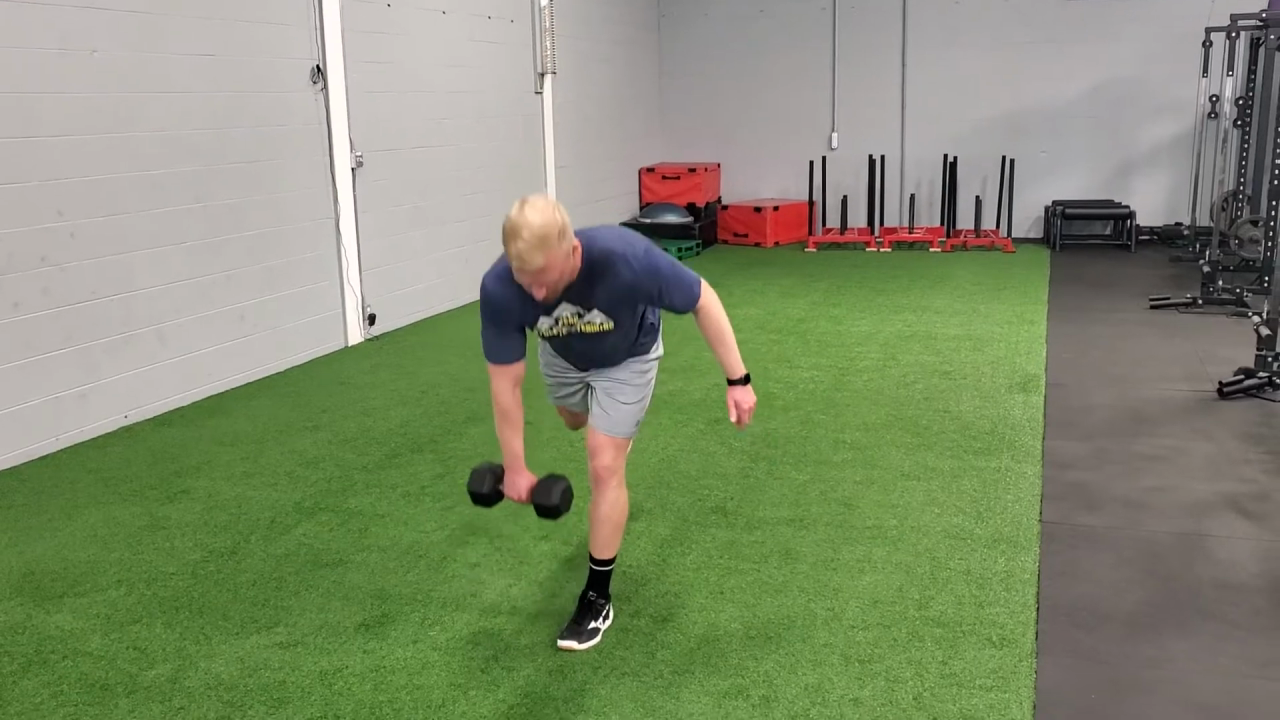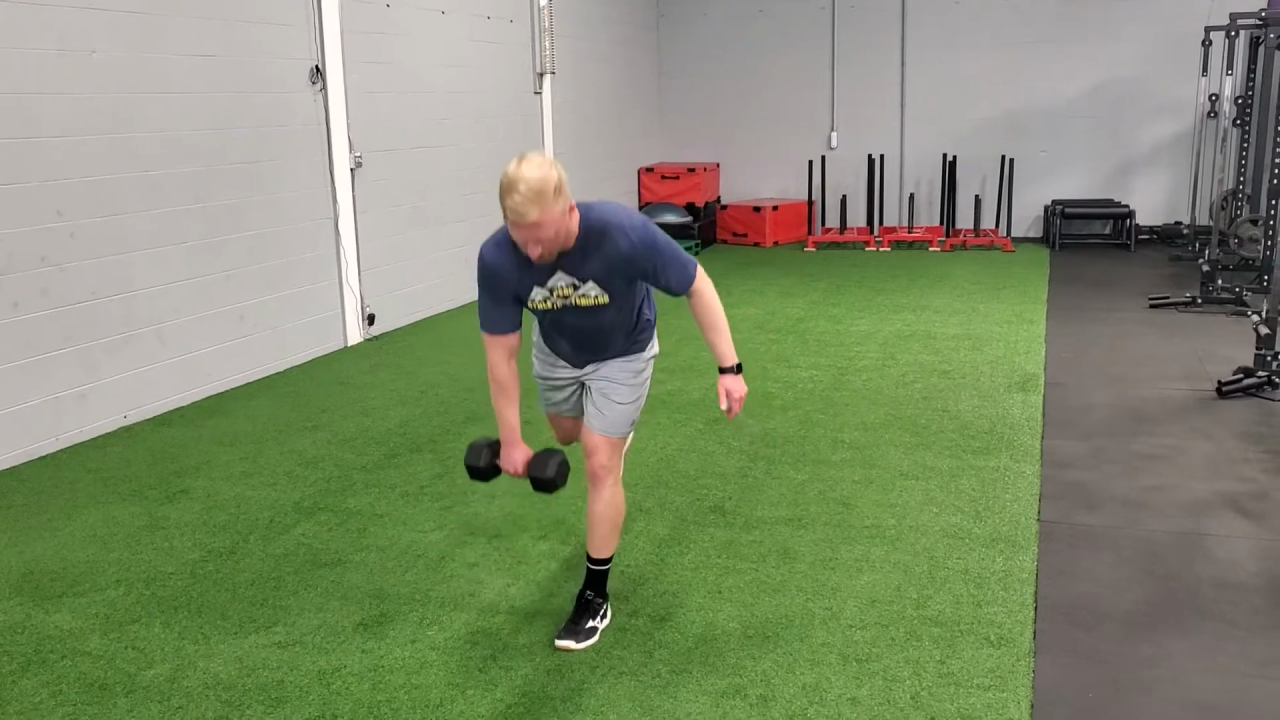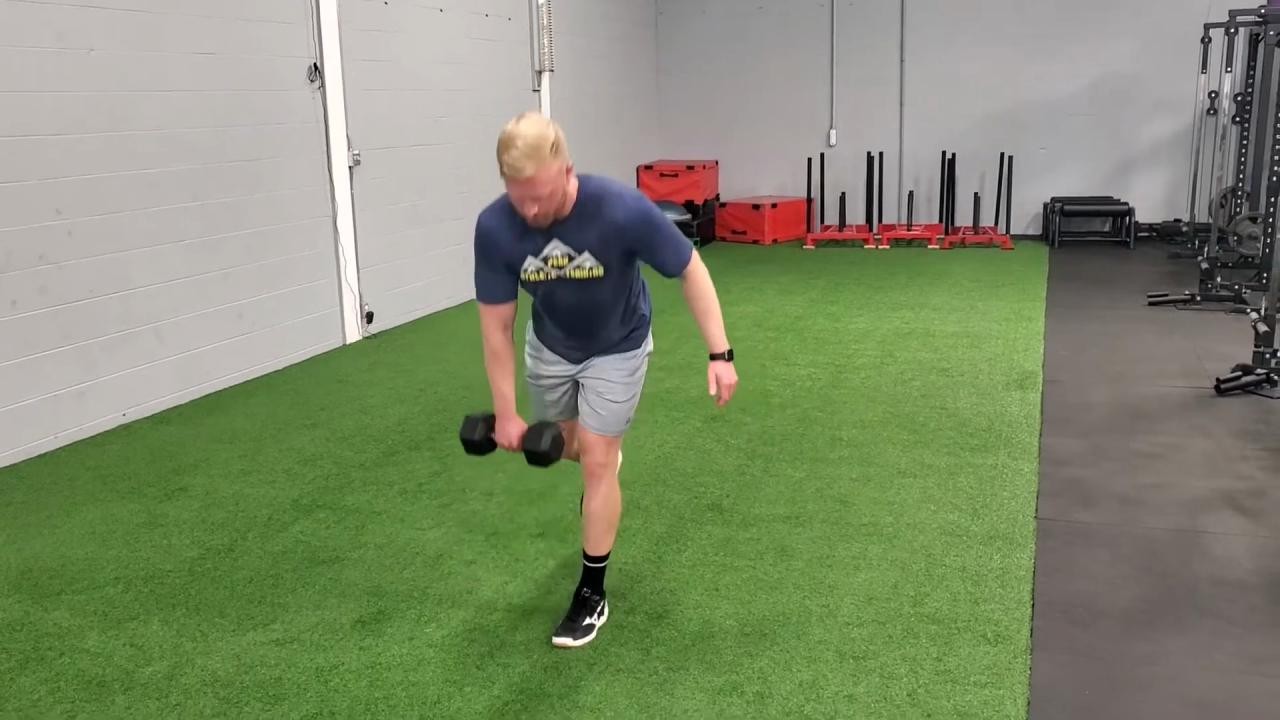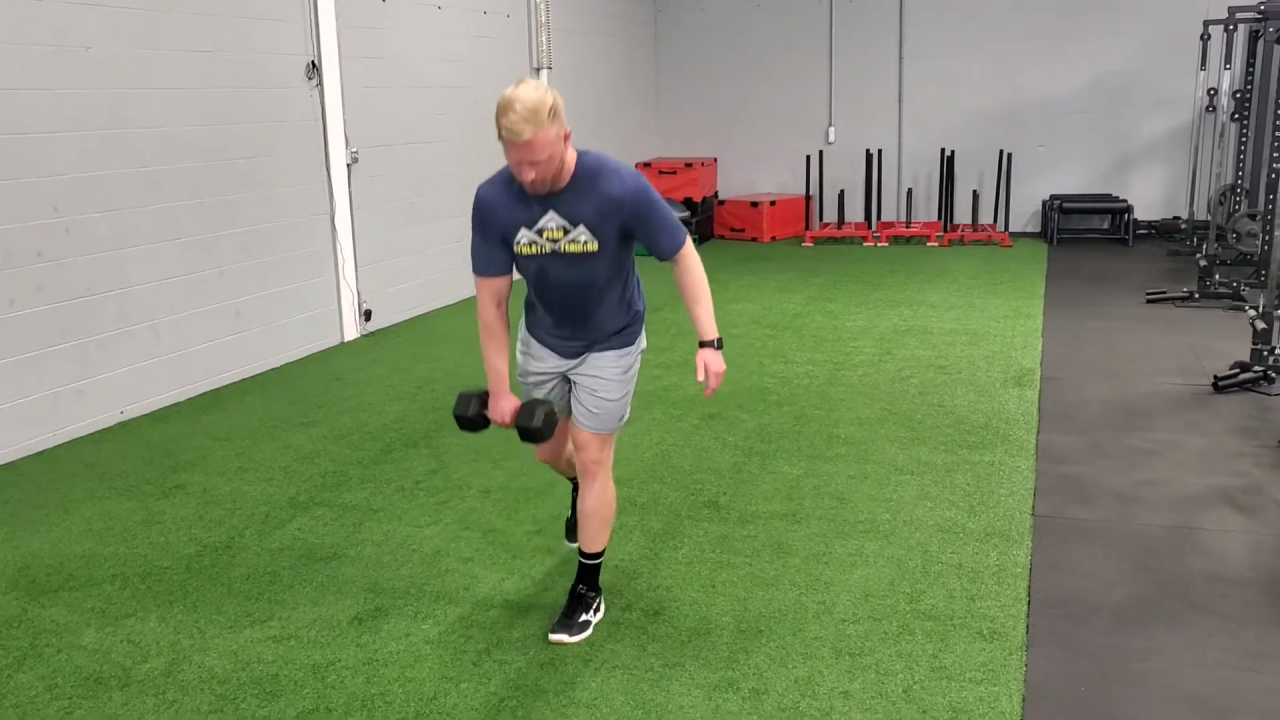
dt=0.1s
person 1, frame 1
left shoulder: (627, 259)
right shoulder: (499, 287)
left elbow: (702, 299)
right elbow: (505, 382)
left wrist: (737, 379)
right wrist: (514, 467)
left hip: (626, 357)
right hip: (564, 356)
left knee: (603, 466)
right knee: (576, 422)
left ankle: (598, 596)
right ankle: (615, 425)
person 1, frame 2
left shoulder: (626, 235)
right shoulder: (497, 257)
left elbow: (697, 286)
right elbow: (501, 354)
left wrist: (729, 367)
right wrist: (511, 441)
left hip: (621, 354)
right hip: (558, 352)
left knee: (600, 465)
right knee: (567, 433)
left ankle: (595, 596)
right ankle: (610, 434)
person 1, frame 3
left shoulder: (622, 210)
right shoulder: (494, 227)
left elbow: (690, 269)
right elbow: (496, 325)
left wrist: (720, 354)
right wrist: (506, 414)
left hip: (616, 348)
right hip: (551, 347)
left knee: (596, 462)
right knee: (562, 446)
left ankle: (592, 593)
right ankle: (604, 449)
person 1, frame 4
left shoulder: (620, 188)
right shoulder: (493, 199)
left elbow: (682, 256)
right elbow: (491, 300)
left wrist: (708, 341)
right wrist: (499, 389)
left hip: (609, 343)
right hip: (542, 340)
left knee: (591, 458)
right knee: (549, 448)
left ankle: (588, 589)
right ankle: (585, 496)
